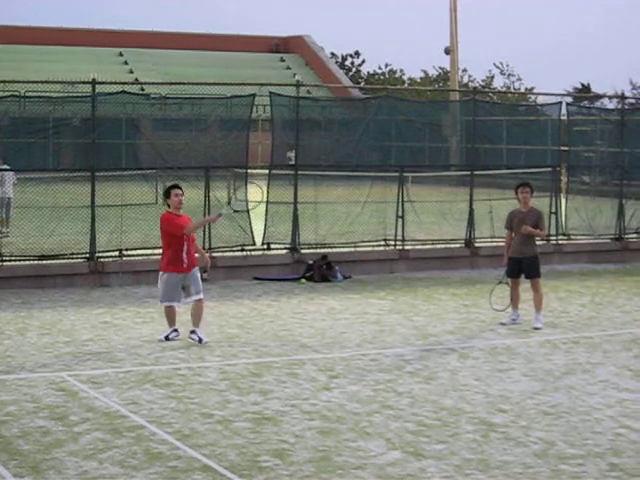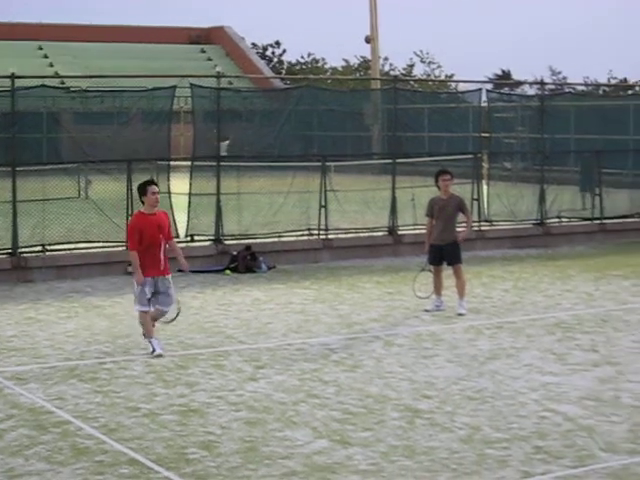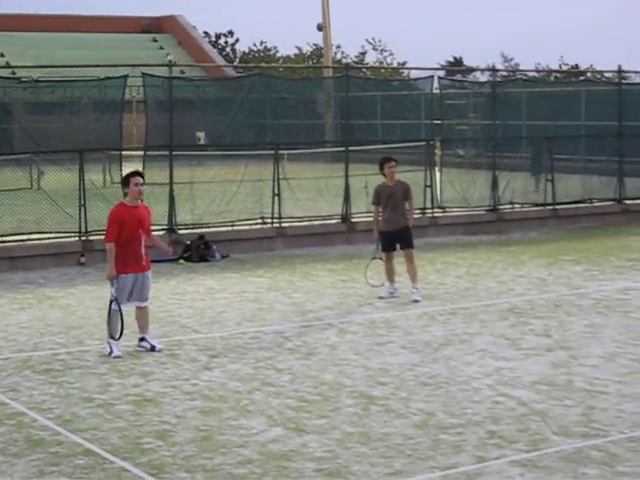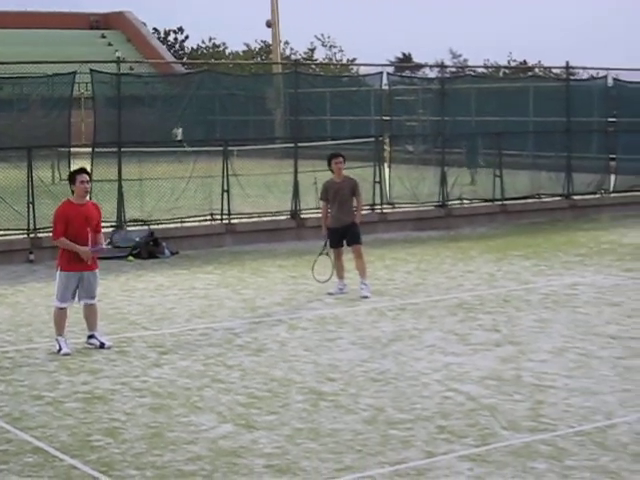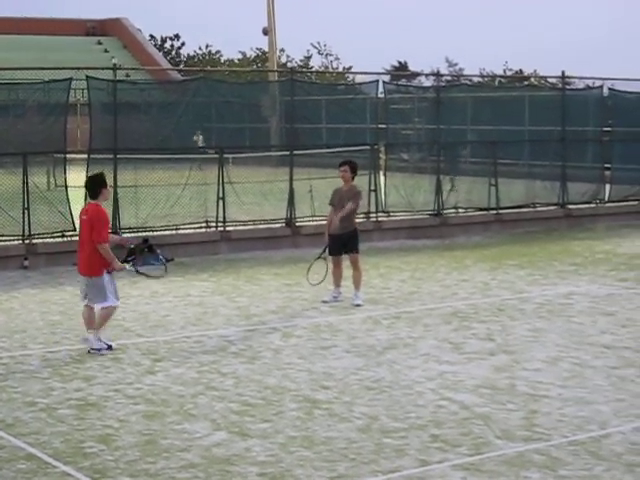
dt=1s
person 1, frame 1
left shoulder: (187, 218)
right shoulder: (166, 218)
right elbow: (186, 230)
left wrist: (203, 254)
right wrist: (206, 220)
left hip: (190, 267)
right hip: (170, 269)
left knee: (198, 298)
right knee: (168, 302)
left ankle: (195, 331)
right ankle: (173, 330)
person 1, frame 2
left shoulder: (164, 216)
right shoulder: (136, 221)
left elbow: (171, 241)
right elbow: (132, 249)
left wrist: (182, 259)
right wrist: (138, 272)
left hip: (163, 271)
right hip: (144, 273)
left knee: (165, 307)
right knee: (145, 309)
left ankle: (148, 325)
right ankle: (153, 342)
person 1, frame 3
left shoulder: (146, 210)
right shoulder: (117, 212)
right elbow: (110, 242)
left wrist: (162, 246)
right wrist: (111, 266)
left hip: (143, 267)
right hip: (122, 269)
left knee: (142, 303)
left ankle: (144, 338)
right ankle: (112, 342)
person 1, frame 4
left shoulder: (95, 208)
right shoulder: (63, 210)
right elbow: (58, 238)
left wrist: (102, 246)
right wrist: (79, 249)
left hip: (90, 265)
right hip: (68, 266)
left knee: (91, 301)
right knee: (62, 304)
left ankle: (92, 335)
right ankle: (60, 340)
person 1, frame 5
left shoulder: (86, 210)
right shoulder: (100, 213)
right elbow: (101, 244)
left wrist: (118, 240)
right wrist: (114, 262)
left hip: (84, 267)
right hip: (98, 267)
left knee: (89, 304)
right knee: (110, 304)
left ankle: (93, 340)
right ankle: (93, 334)
person 2, frame 1
left shoulder: (537, 213)
right shoulder: (512, 214)
left elbow: (543, 233)
right elbow: (509, 236)
left wrist: (532, 231)
right wrist: (505, 255)
left hip: (530, 255)
right hip: (514, 255)
left knee: (536, 285)
right knee: (514, 284)
left ankle: (538, 317)
right ankle: (515, 315)
person 2, frame 2
left shoulder: (457, 200)
right shoulder: (433, 202)
left elbow: (469, 217)
right elbow: (430, 223)
left wrist: (465, 232)
right wrist: (427, 242)
left hip: (451, 242)
right hip: (435, 242)
left knee: (457, 271)
right knee: (436, 271)
left ankle: (462, 303)
right ankle: (438, 301)
person 2, frame 3
left shoulder: (404, 186)
right shoulder: (379, 189)
left elbow: (411, 204)
right elbow: (377, 210)
left wrist: (410, 220)
right wrist: (376, 230)
left hip: (403, 227)
right hip: (386, 229)
left knee: (409, 256)
right knee: (388, 258)
left ankle: (415, 288)
right ankle: (392, 288)
person 2, frame 4
left shoulder: (352, 182)
right shoulder: (327, 185)
left elbow: (359, 201)
right elbow: (325, 206)
left wrist: (358, 217)
right wrist: (324, 226)
left hip: (350, 223)
right hip: (334, 225)
left knee: (358, 252)
right knee: (337, 255)
left ankle: (364, 284)
right ankle: (341, 285)
person 2, frame 5
left shoulder: (356, 192)
right shoulder: (336, 191)
left elbow: (349, 208)
right elbow: (331, 212)
left wrist: (338, 217)
right wrist: (327, 231)
left hip: (349, 232)
right hip: (335, 233)
left knee: (354, 262)
right knee: (336, 262)
left ankle: (357, 294)
right ankle: (336, 293)
